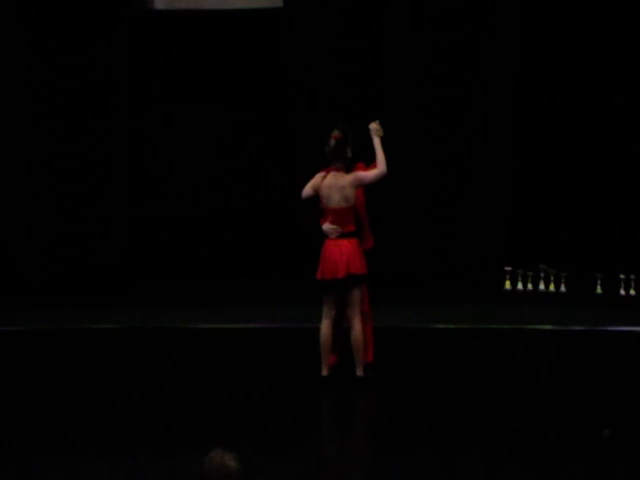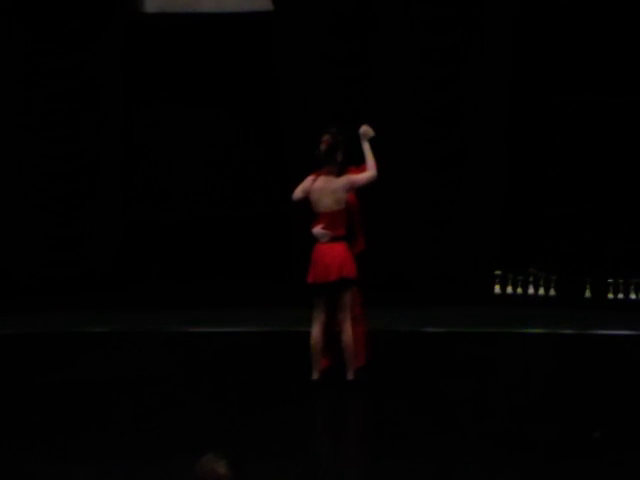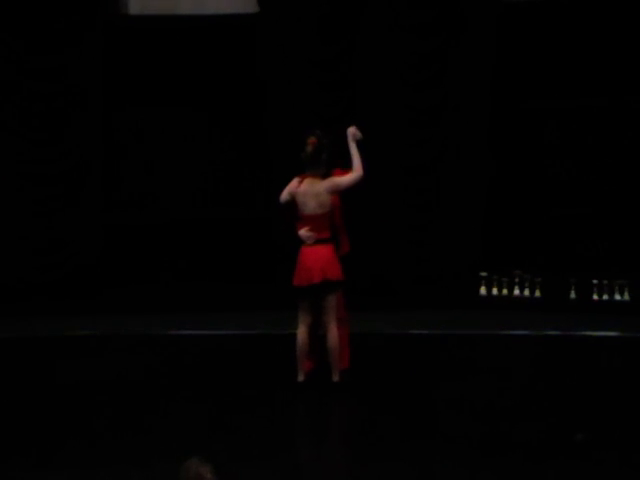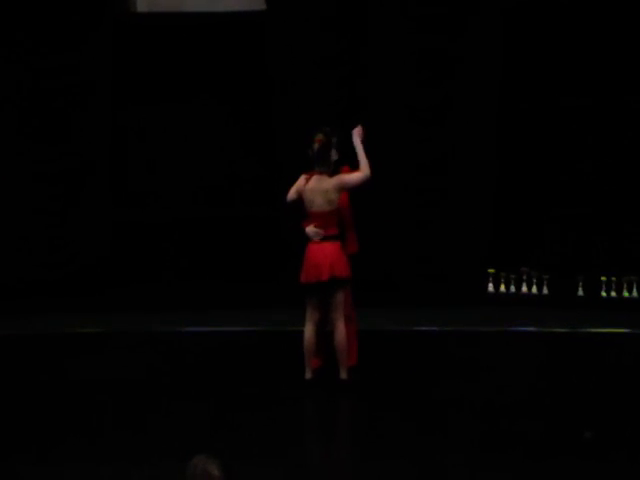
dt=0.4s
person 1, frame 1
left shoulder: (320, 179)
right shoulder: (353, 179)
left elbow: (303, 198)
right elbow: (382, 169)
right wrist: (375, 138)
left hip: (329, 251)
right hip: (351, 250)
left knee: (328, 315)
right knee: (355, 316)
left ankle: (325, 370)
right ankle: (359, 371)
person 1, frame 2
left shoulder: (310, 182)
right shoulder: (345, 182)
left elbow: (294, 201)
right elbow: (373, 173)
right wrist: (365, 142)
left hip: (320, 254)
right hip: (342, 253)
left knee: (318, 319)
right knee: (345, 320)
left ankle: (316, 373)
right ankle: (350, 375)
person 1, frame 3
left shoulder: (296, 184)
right shoulder: (328, 185)
left elbow: (281, 204)
right elbow: (359, 173)
right wrist: (351, 142)
left hip: (305, 257)
right hip: (326, 255)
left knee: (304, 322)
right knee: (330, 322)
left ankle: (301, 375)
right ankle: (335, 376)
person 1, frame 4
left shoulder: (303, 181)
right shoulder: (336, 183)
left elbow: (288, 203)
right elbow: (366, 173)
right wrist: (357, 141)
left hip: (312, 253)
right hip: (334, 252)
left knee: (311, 319)
right knee: (338, 319)
left ankle: (308, 373)
right ankle: (343, 373)
person 2, frame 1
left shoulder: (358, 169)
right wrist: (323, 225)
left hip: (357, 244)
left knee: (361, 302)
left ankle: (366, 357)
right ankle: (333, 353)
person 2, frame 2
left shoulder: (351, 174)
right wrist: (312, 228)
left hip: (349, 248)
left knee: (353, 306)
left ankle: (357, 360)
right ankle: (326, 356)
person 2, frame 3
left shoulder: (335, 177)
right wrist: (298, 231)
left hip: (333, 250)
left knee: (337, 307)
left ankle: (341, 362)
right ankle: (310, 359)
person 2, frame 4
left shoulder: (344, 173)
right wrist: (307, 228)
left hip: (341, 248)
left knee: (344, 305)
left ankle: (348, 359)
right ankle: (317, 356)
